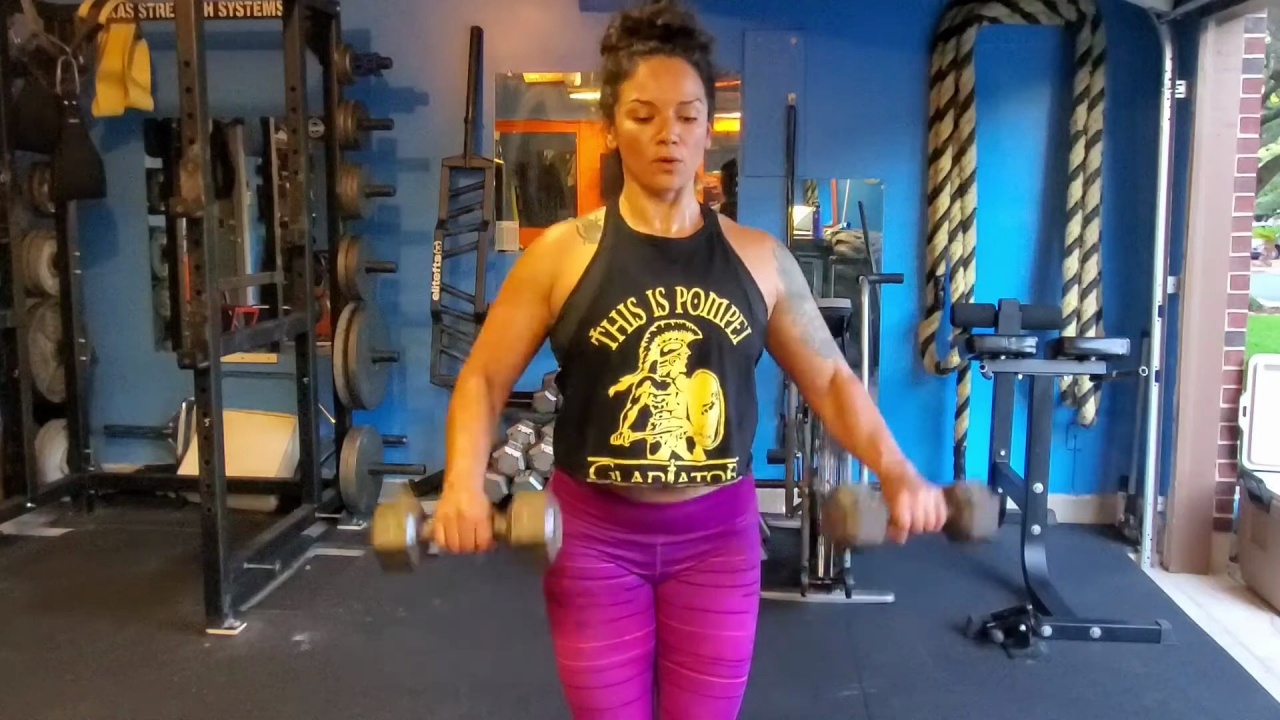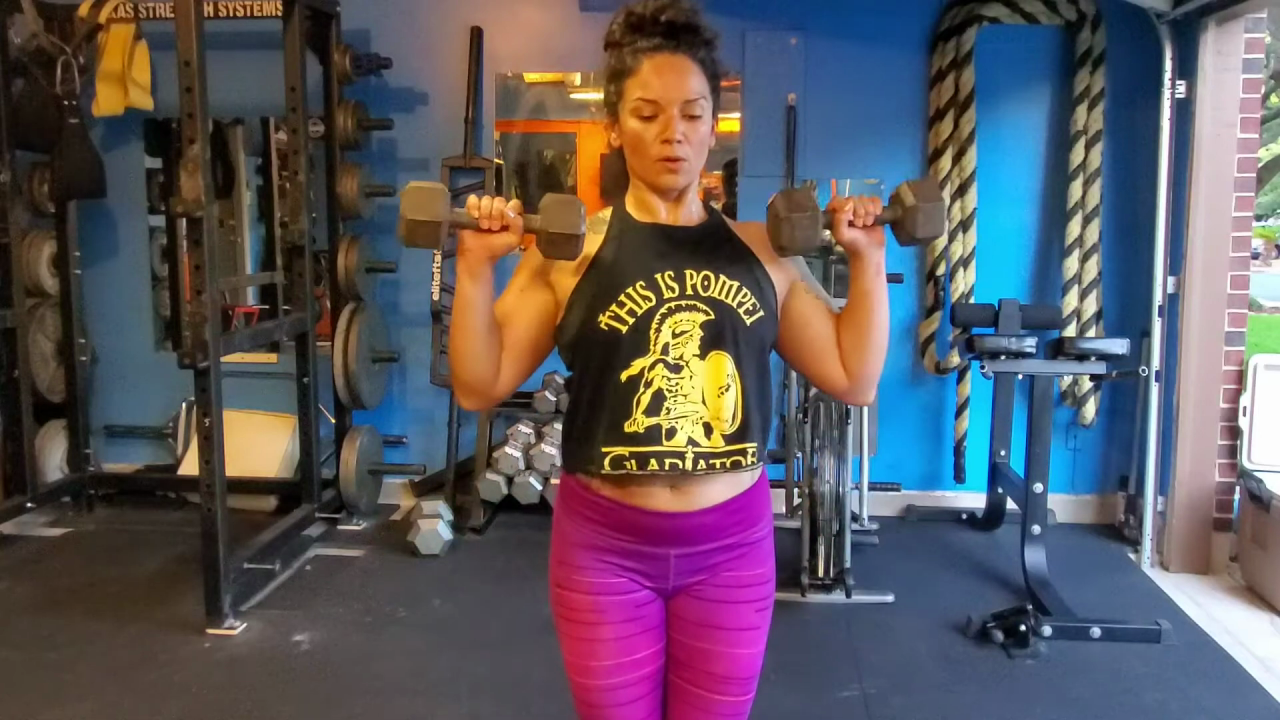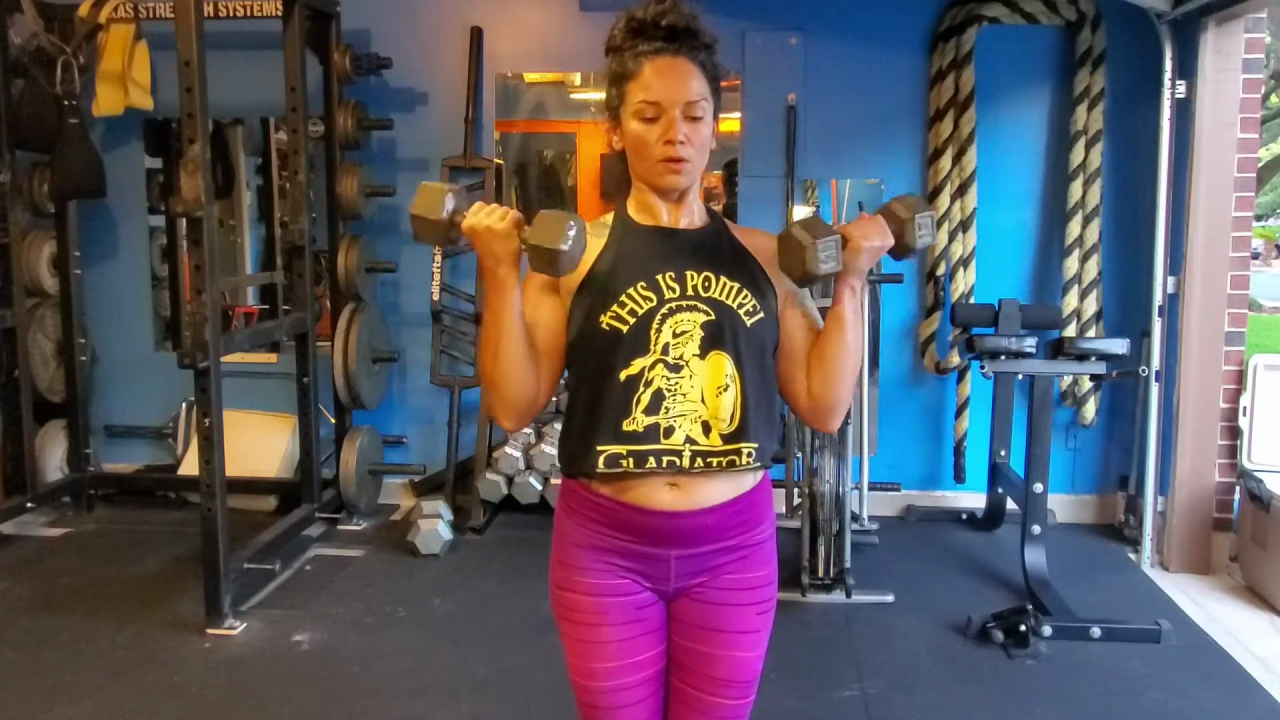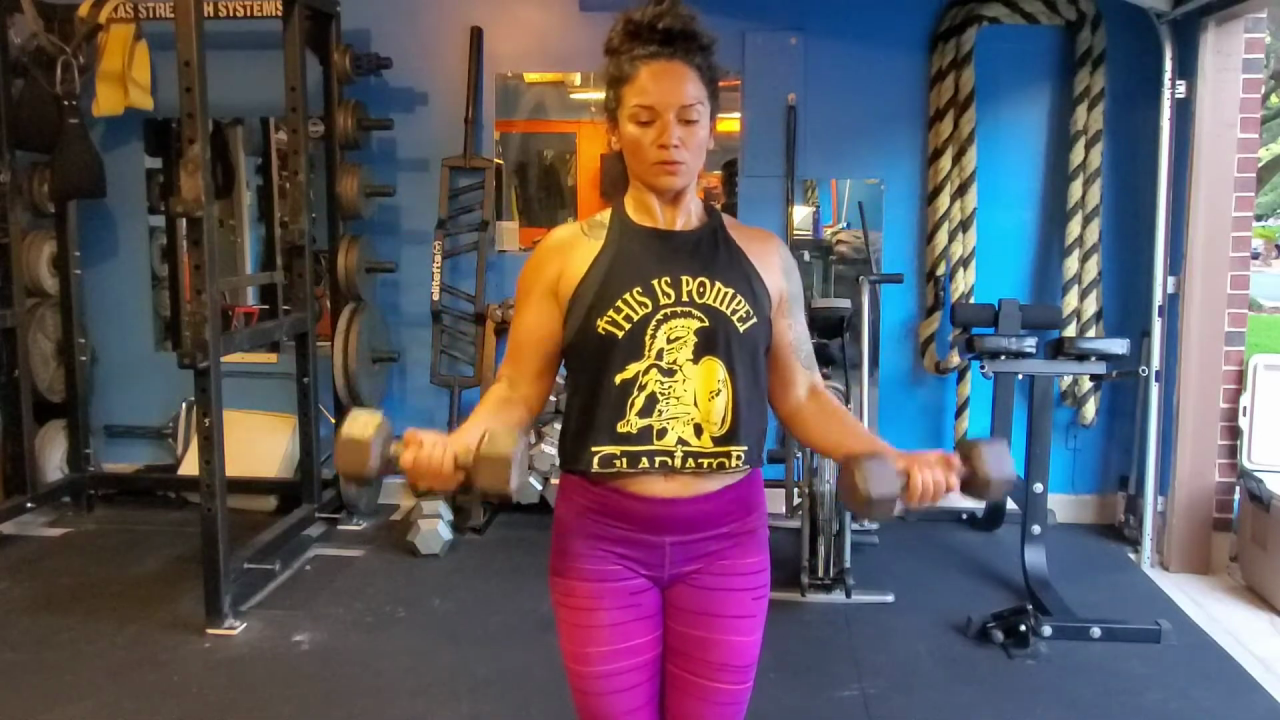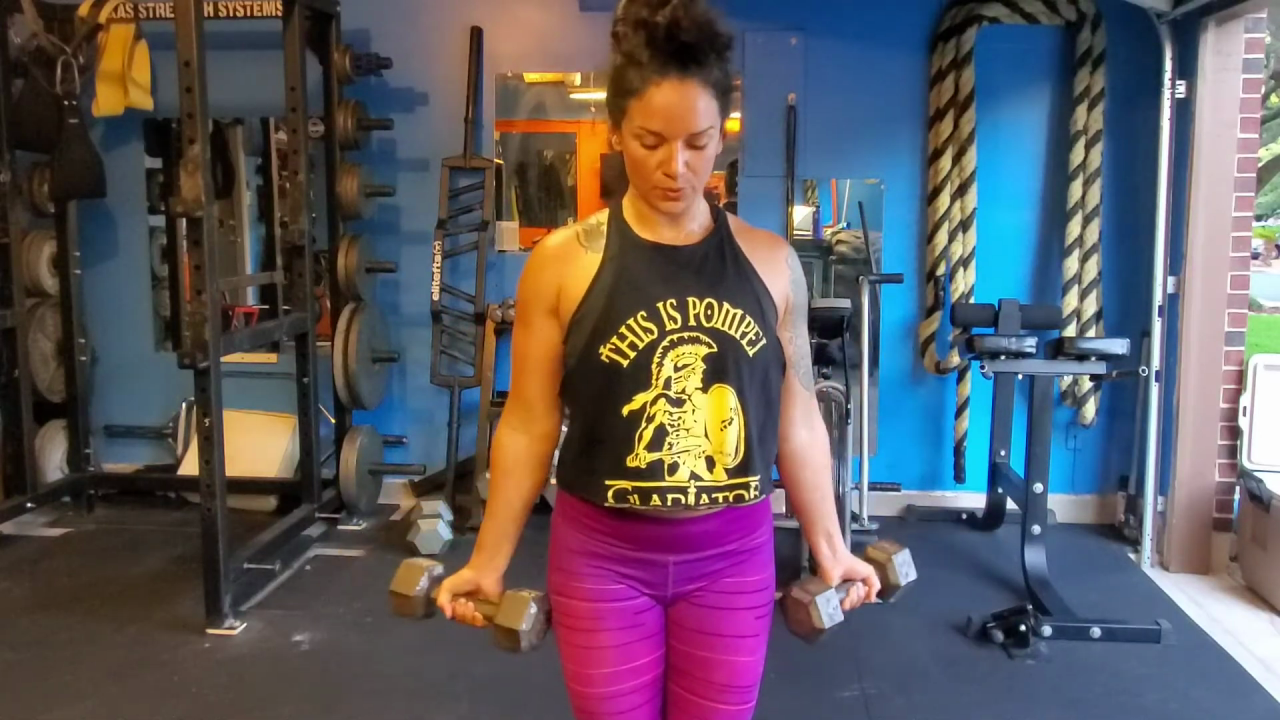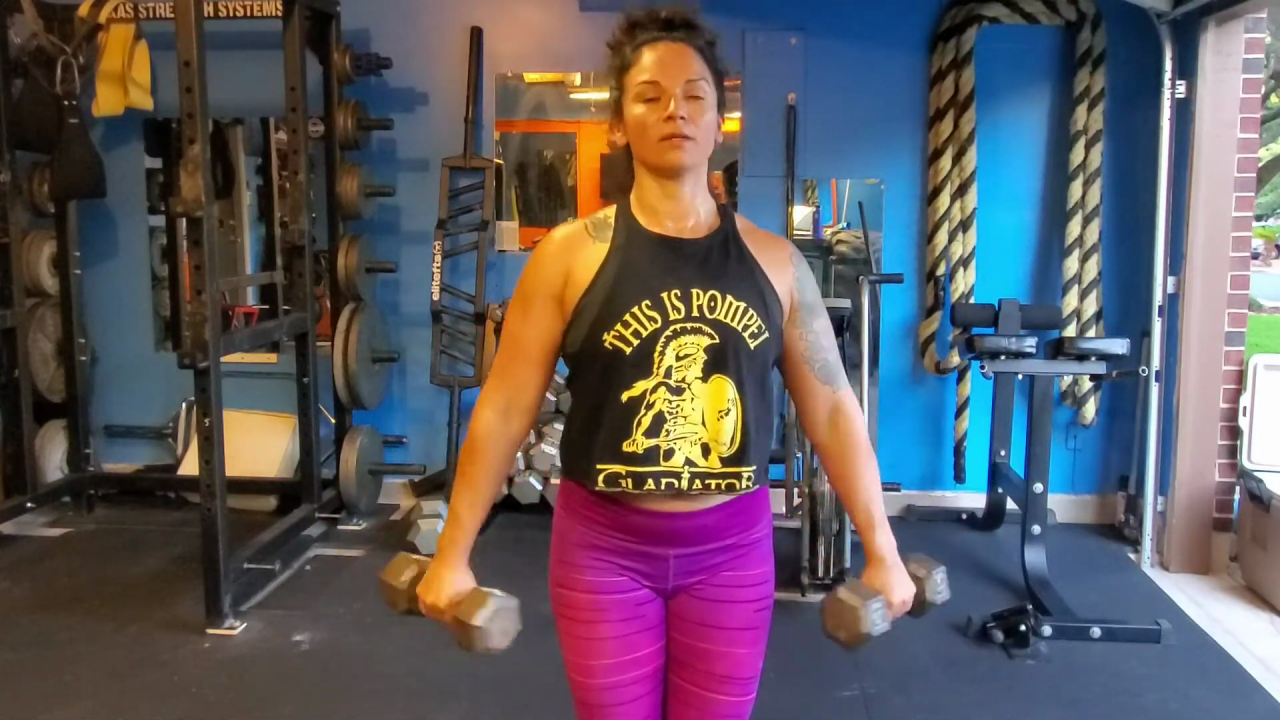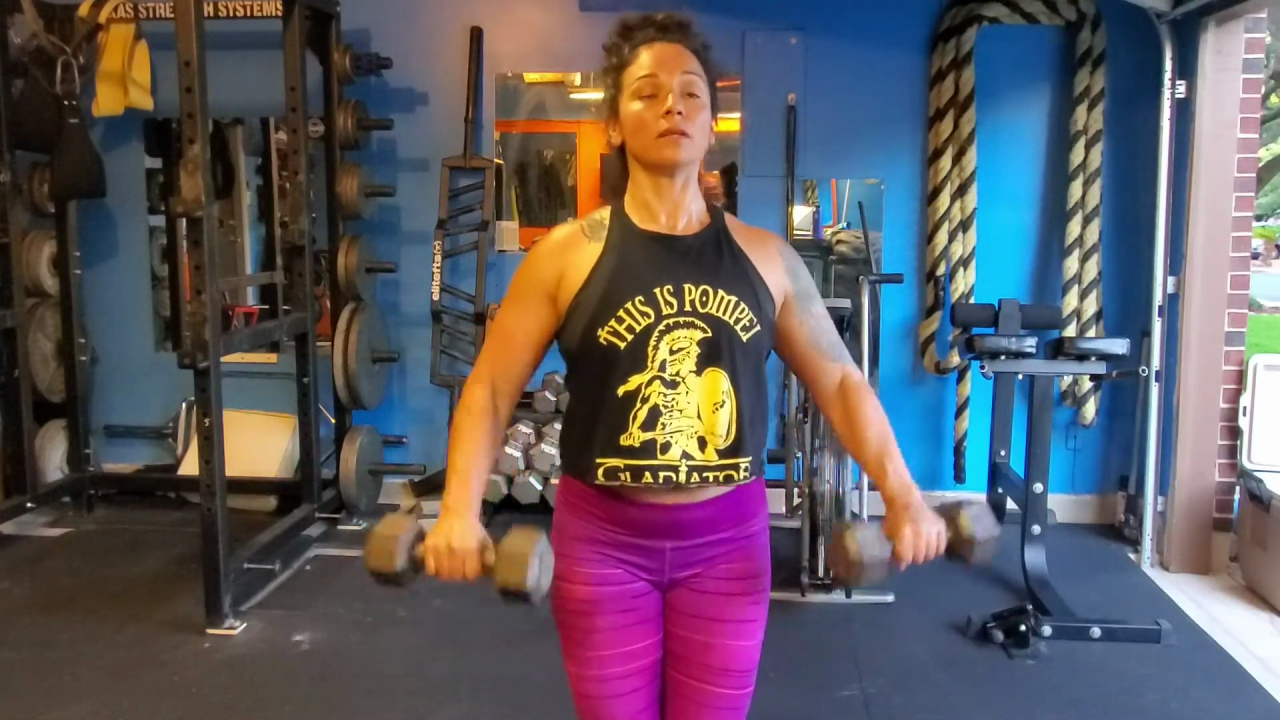
dt=0.7s
person 1, frame 1
left shoulder: (760, 257)
right shoulder: (563, 252)
left elbow: (830, 379)
right elbow: (481, 379)
left wrist: (898, 473)
right wrist: (463, 482)
left hip: (716, 534)
right hip: (595, 534)
person 1, frame 2
left shoulder: (764, 251)
right shoulder: (567, 252)
left elbow: (855, 379)
right elbow: (478, 387)
left wrist: (867, 259)
right wrist: (475, 267)
left hip: (732, 543)
right hip: (603, 543)
person 1, frame 3
left shoulder: (764, 256)
right shoulder: (570, 253)
left elbow: (824, 407)
right elbow: (512, 407)
left wrist: (848, 282)
right wrist: (499, 275)
left hip: (734, 547)
right hip: (604, 545)
person 1, frame 4
left shoulder: (762, 255)
right shoulder: (567, 253)
left elbow: (801, 395)
right elbow: (517, 392)
left wrist: (891, 462)
right wrist: (454, 449)
left hip: (725, 537)
right hip: (601, 536)
person 1, frame 5
left shoulder: (771, 260)
right shoulder: (563, 262)
left elbow: (796, 417)
right elbow: (529, 423)
left wrist: (830, 549)
right wrist: (489, 562)
left hip: (731, 557)
right hip: (601, 556)
person 1, frame 6
left shoulder: (774, 260)
right shoulder: (569, 254)
left elbow: (832, 408)
right elbow: (504, 409)
left wrist: (881, 551)
right wrist: (453, 553)
left hip: (730, 548)
right hip: (604, 545)
person 1, frame 7
left shoulder: (764, 255)
right shoulder: (568, 252)
left elbow: (838, 380)
right elbow: (489, 388)
left wrist: (902, 492)
right wrist: (459, 510)
left hip: (727, 539)
right hip: (603, 538)
